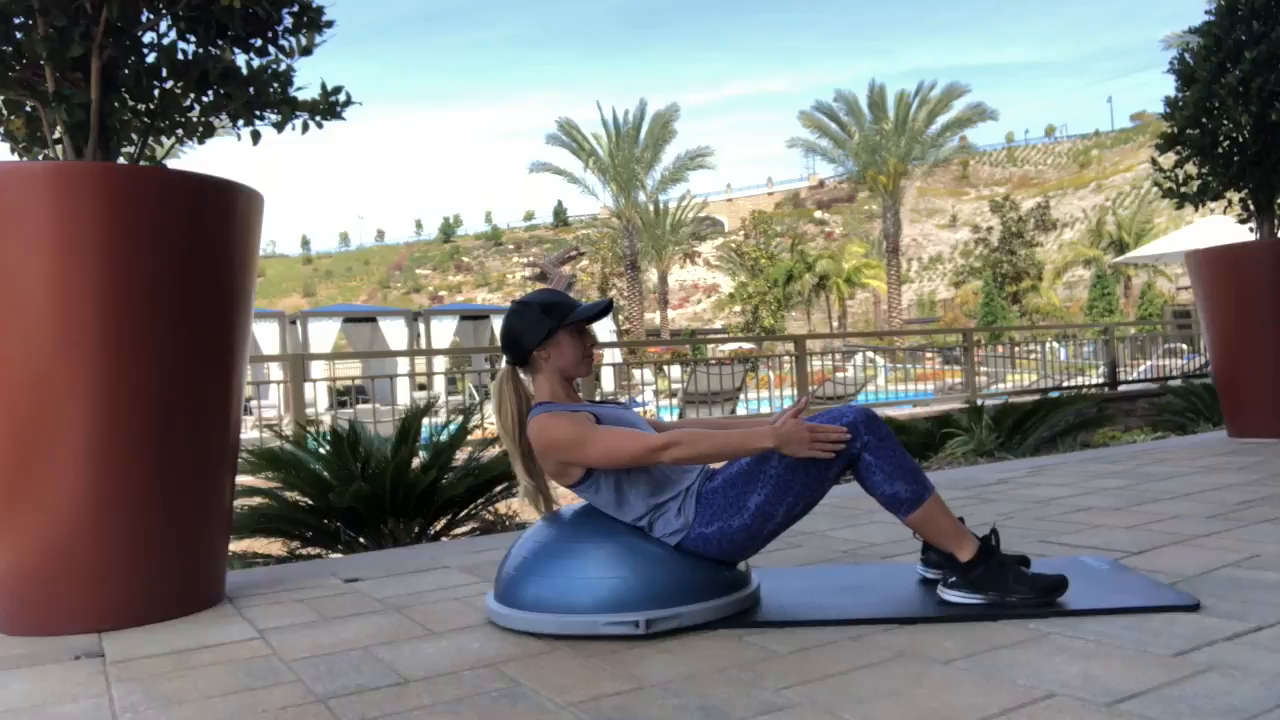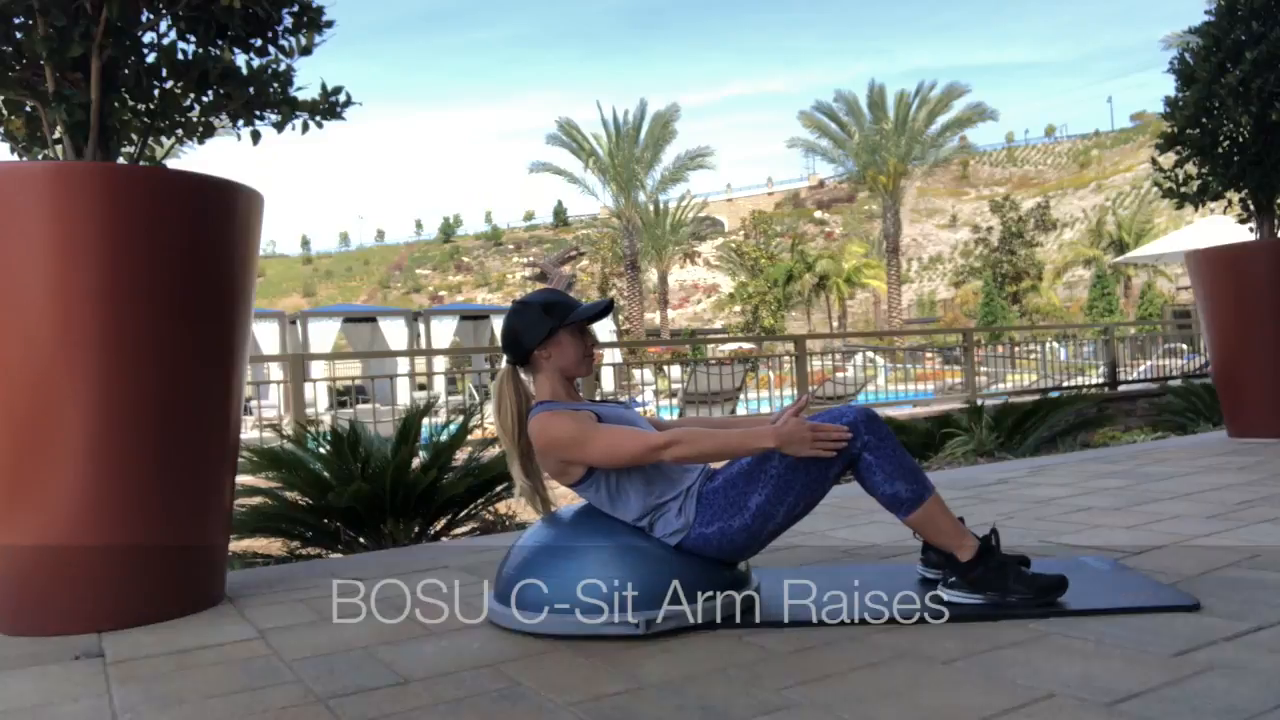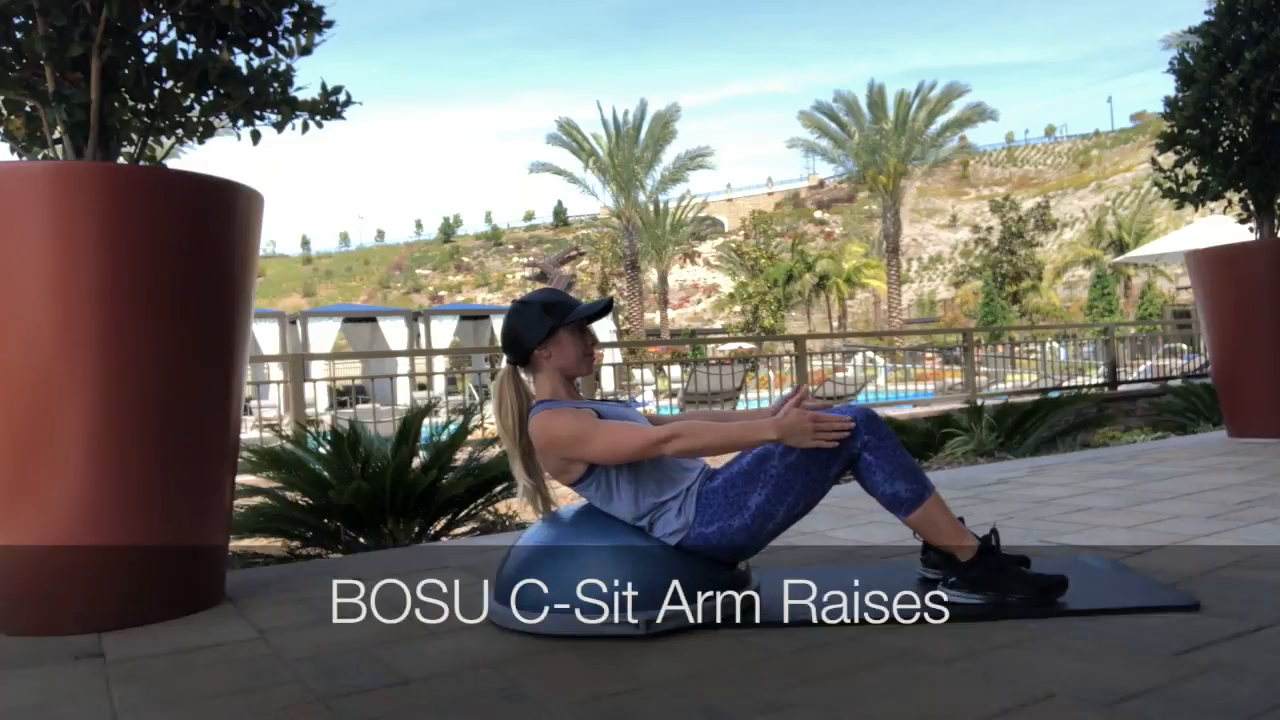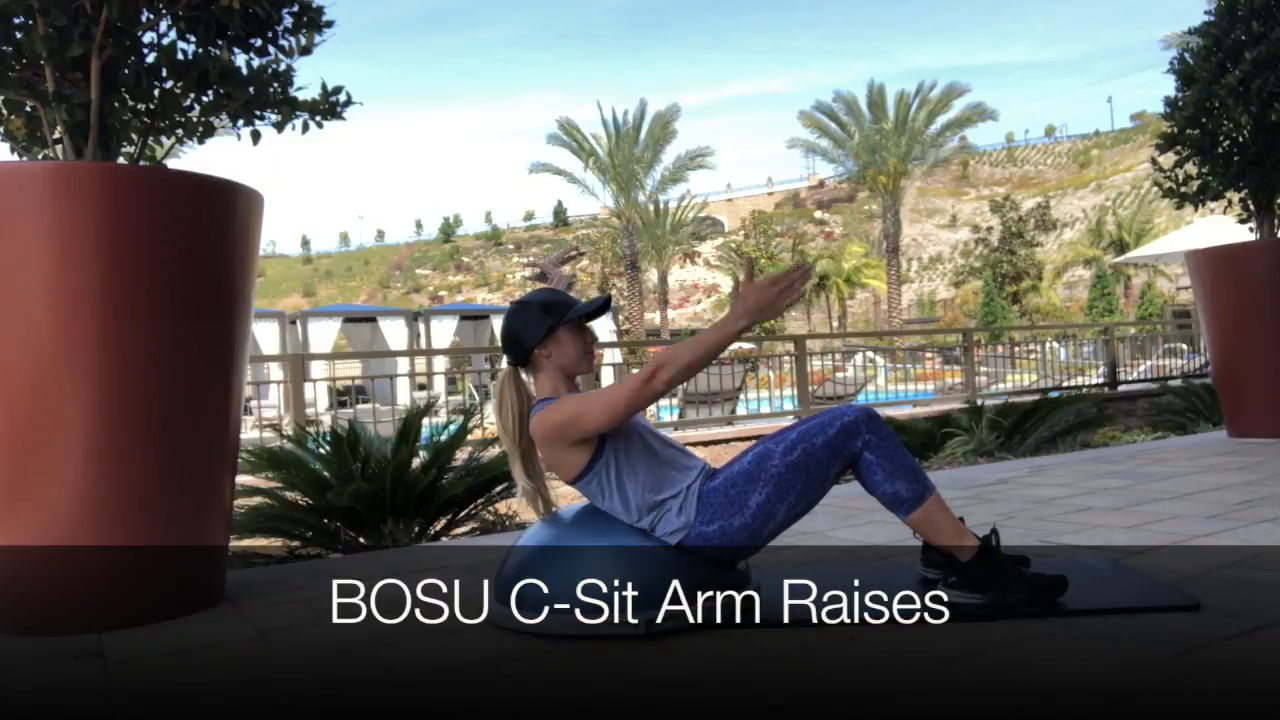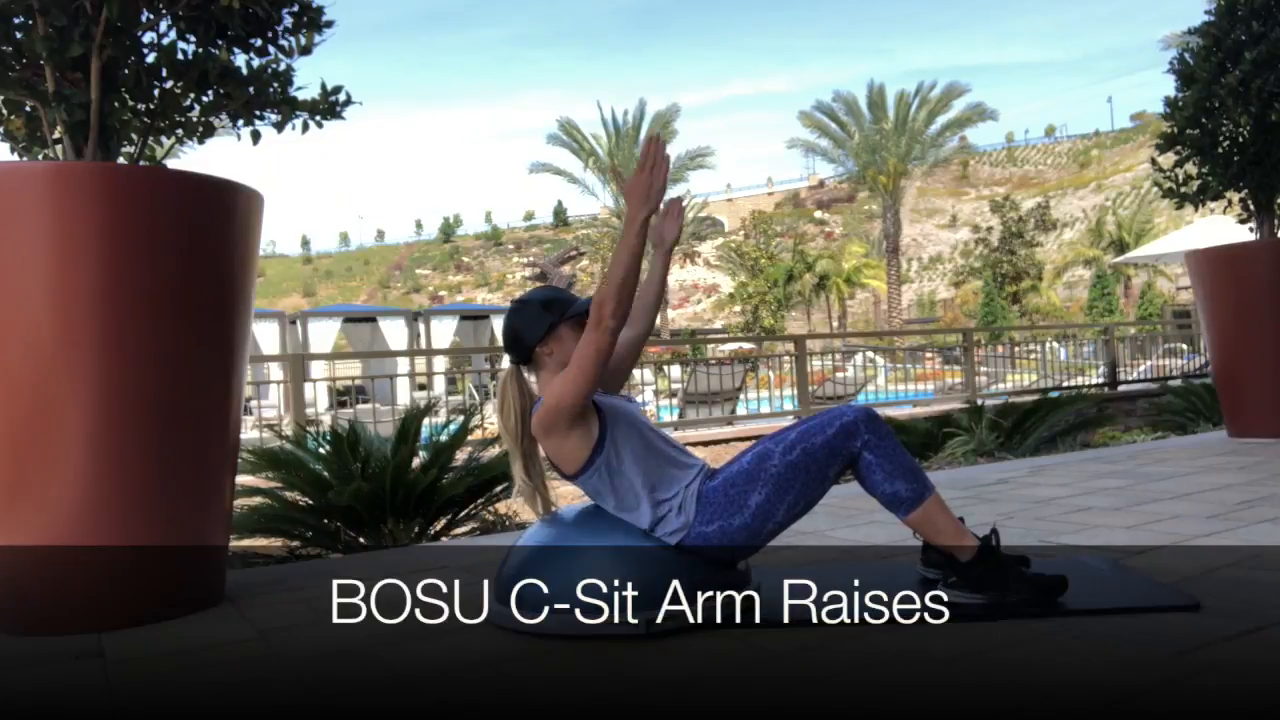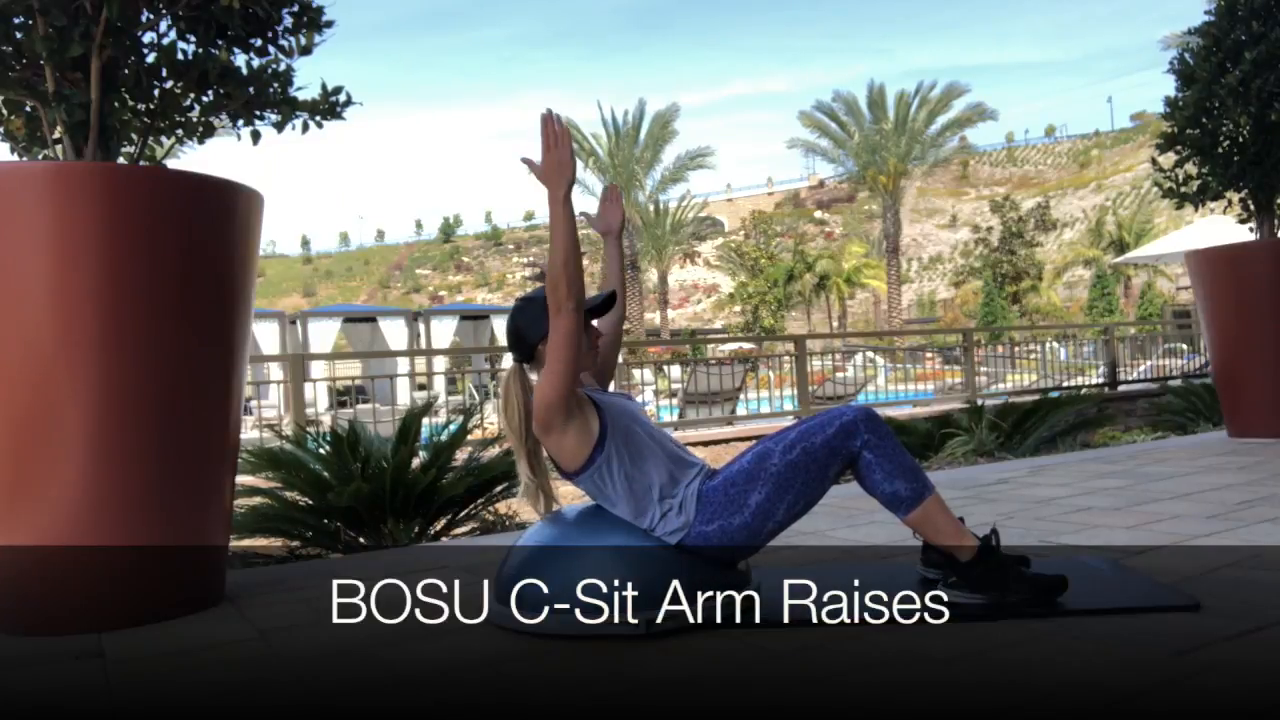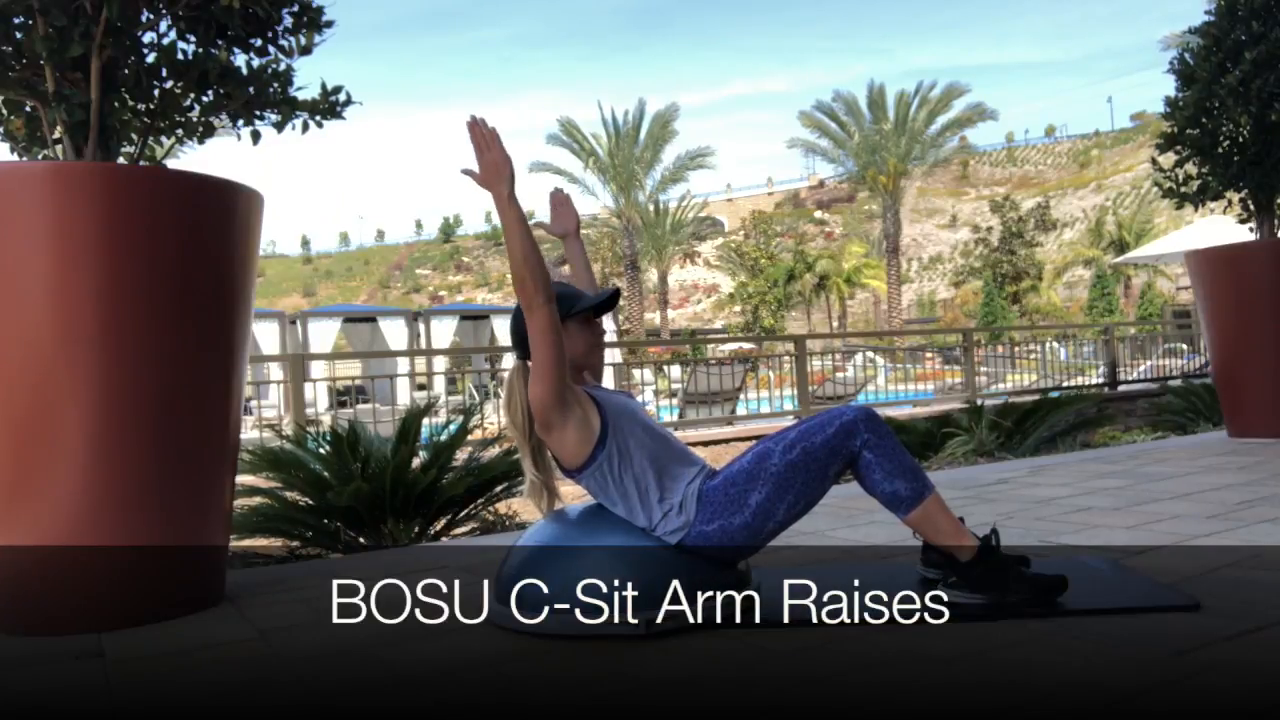
dt=0.2s
person 1, frame 1
left shoulder: (581, 411)
right shoulder: (548, 428)
left elbow: (675, 426)
right elbow: (662, 448)
left wrist: (765, 423)
right wrist: (770, 439)
left hip: (708, 503)
right hip: (701, 523)
left knee: (853, 424)
right knee: (855, 428)
left ankle: (950, 550)
right ankle: (973, 563)
person 1, frame 2
left shoulder: (581, 412)
right shoulder: (550, 428)
left elbow: (678, 425)
right elbow: (662, 448)
left wrist: (768, 423)
right wrist: (771, 439)
left hip: (708, 502)
right hip: (701, 523)
left knee: (852, 425)
right knee: (857, 428)
left ankle: (951, 551)
right ankle: (974, 565)
person 1, frame 3
left shoulder: (584, 412)
right shoulder: (551, 426)
left elbow: (685, 429)
right elbow: (664, 438)
left wrist: (768, 415)
right wrist: (781, 425)
left hip: (709, 498)
right hip: (702, 523)
left knee: (854, 426)
right knee: (856, 430)
left ankle: (952, 552)
right ankle: (974, 564)
person 1, frame 4
left shoulder: (585, 411)
right shoulder: (552, 430)
left elbow: (661, 380)
right elbow: (652, 381)
left wrist: (741, 318)
right wrist: (741, 318)
left hip: (707, 500)
right hip: (701, 524)
left knee: (853, 424)
right knee: (857, 426)
left ankle: (953, 554)
right ankle: (969, 563)
person 1, frame 5
left shoulder: (589, 396)
right shoulder: (555, 414)
left elbow: (638, 326)
right elbow: (605, 320)
left wrist: (661, 248)
right wrist: (636, 211)
left hip: (707, 506)
right hip: (700, 524)
left knee: (853, 427)
right knee: (856, 427)
left ankle: (954, 550)
right ankle: (973, 562)
person 1, frame 6
left shoulder: (585, 394)
right shoulder: (554, 412)
left elbow: (611, 314)
right elbow: (562, 310)
left wrist: (612, 238)
right wrist: (561, 193)
left hip: (710, 506)
right hip: (702, 524)
left knee: (853, 427)
right knee: (857, 427)
left ankle: (953, 551)
right ankle: (972, 564)
person 1, frame 7
left shoulder: (584, 396)
right shoulder: (553, 409)
left elbow: (579, 309)
right elbow: (537, 303)
left wrist: (571, 238)
right wrist: (505, 192)
left hip: (711, 509)
right hip: (704, 523)
left knee: (854, 427)
right knee: (857, 427)
left ankle: (955, 551)
right ankle: (972, 563)
